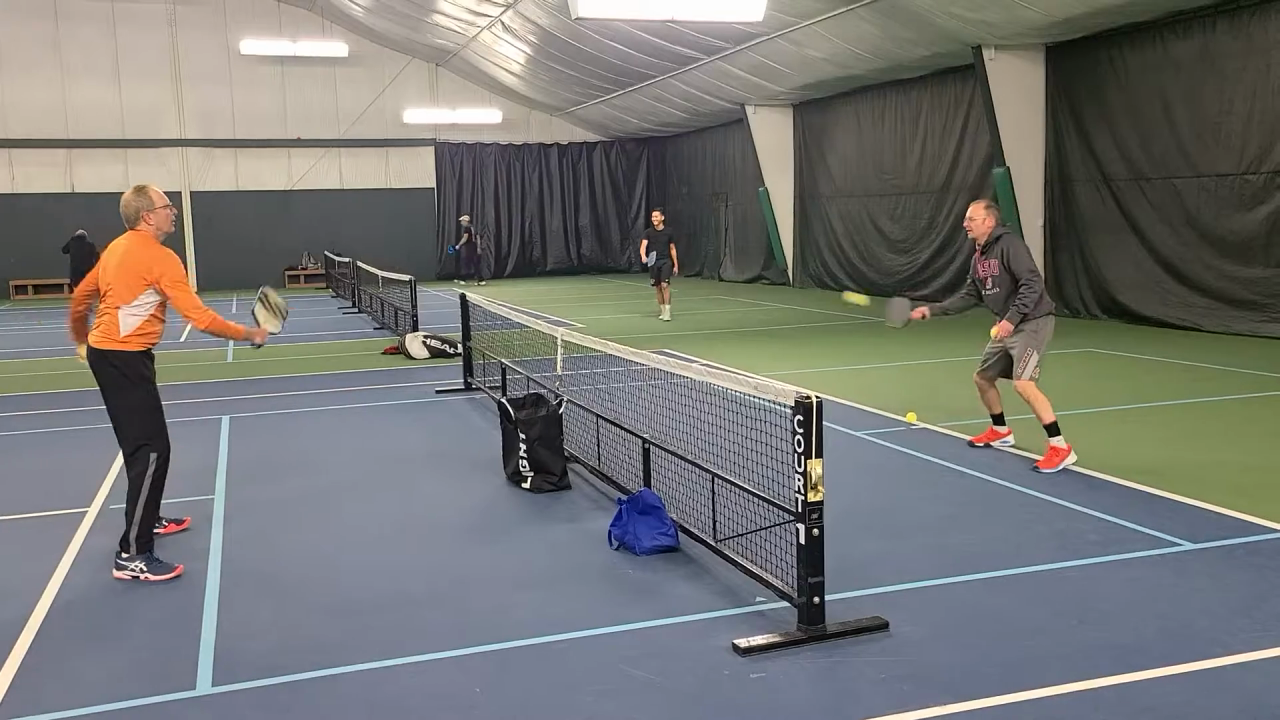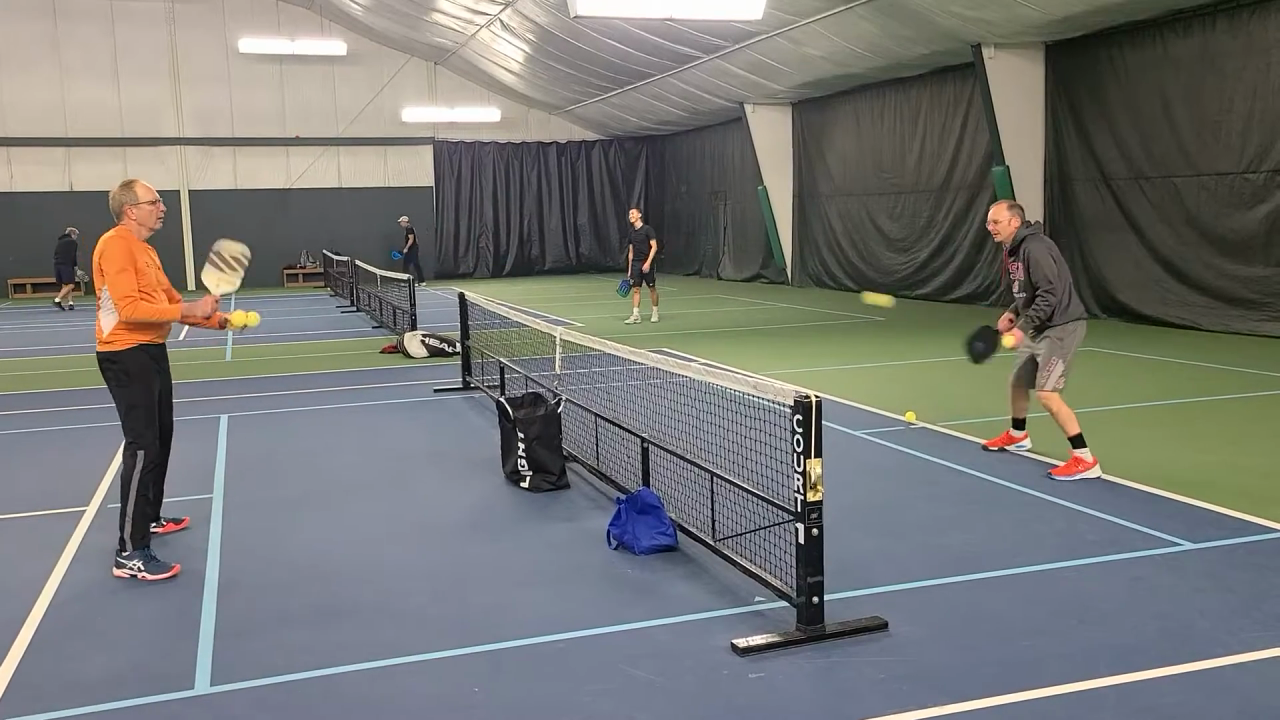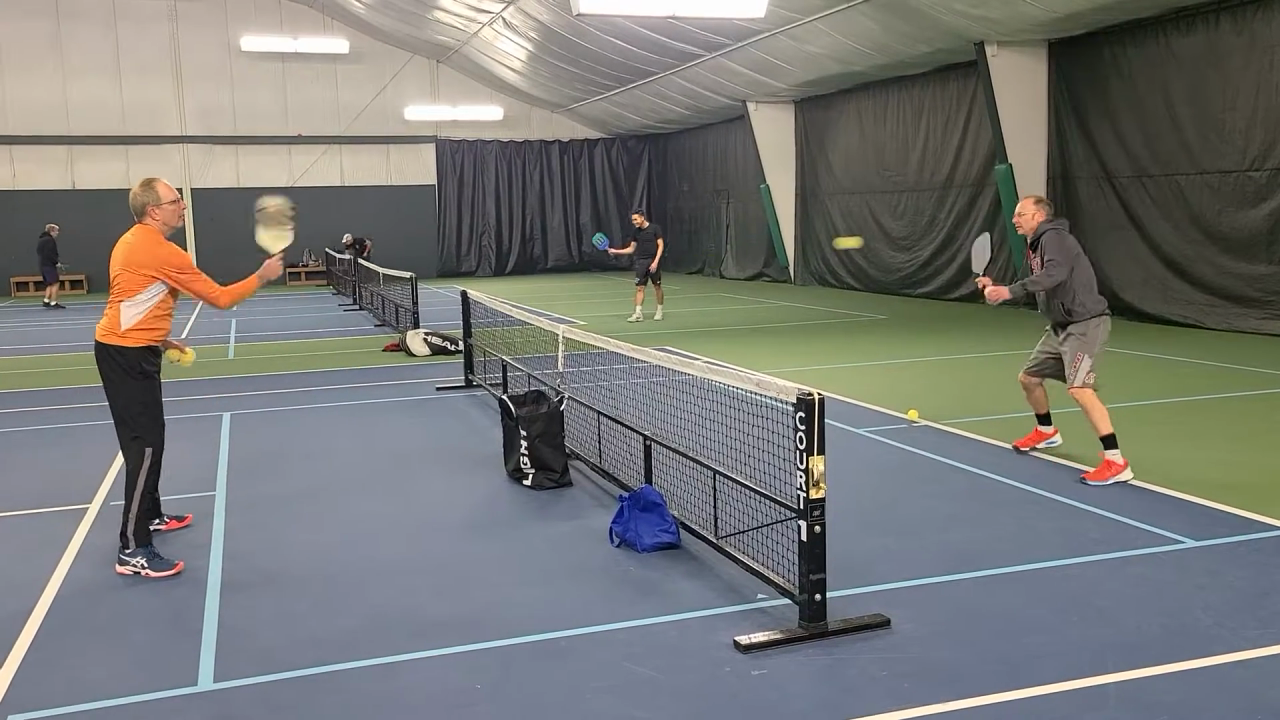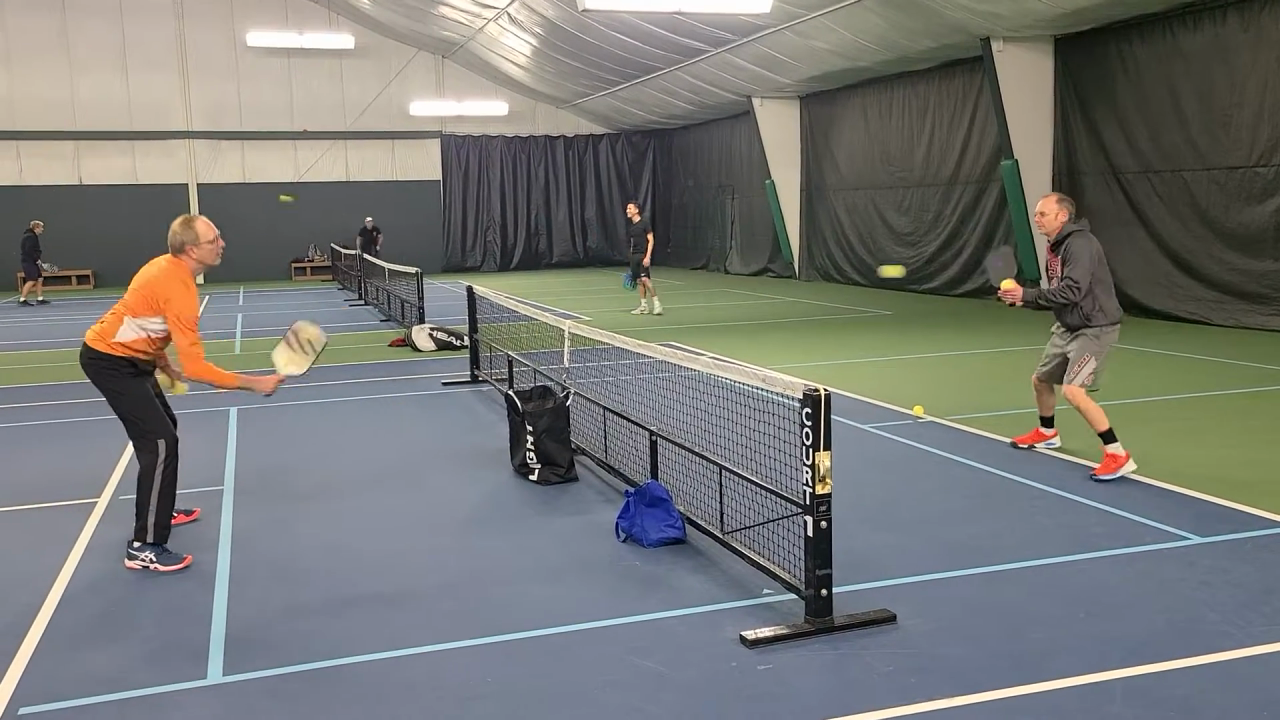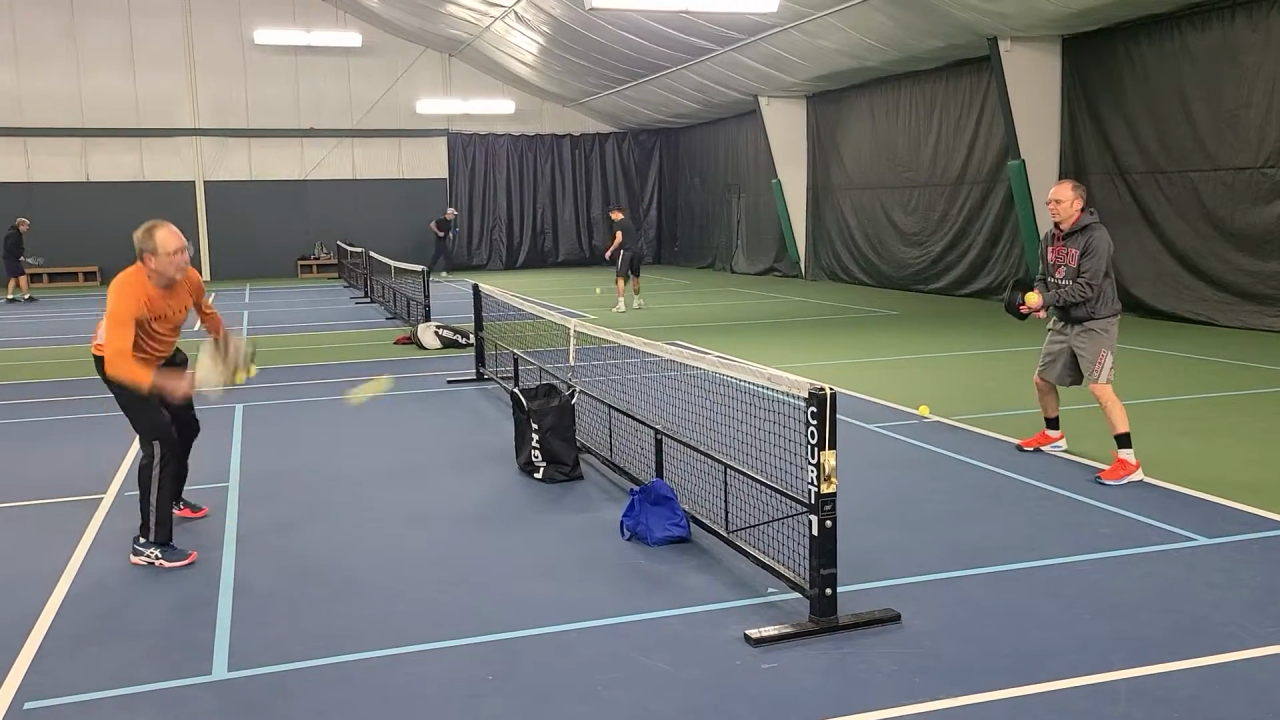
dt=1s
person 1, frame 1
left shoulder: (116, 248)
right shoulder: (160, 258)
left elbow: (81, 296)
right elbow: (199, 317)
left wrist: (81, 335)
right wrist: (248, 333)
left hip: (105, 352)
right hip: (125, 357)
left knee: (139, 444)
right knee: (151, 450)
left ankle: (147, 518)
right ankle: (132, 555)
person 1, frame 2
left shoulder: (146, 249)
right shoulder: (115, 244)
left elbow: (170, 302)
right elbow: (129, 308)
left wrist: (218, 319)
right wrist: (188, 310)
left hip: (153, 351)
right hip: (125, 356)
left knee: (160, 438)
right knee: (143, 446)
left ankle: (149, 516)
right ankle: (130, 553)
person 1, frame 3
left shoulder: (132, 241)
right shoulder: (163, 252)
right elbow: (220, 298)
left wrist: (162, 339)
right wrist: (262, 275)
left hip: (125, 349)
right hip: (128, 354)
left knee: (147, 438)
right knee: (145, 445)
left ankle: (149, 514)
right ankle: (132, 551)
person 1, frame 4
left shoulder: (165, 265)
right shoulder: (181, 293)
right elbow: (194, 366)
left wrist: (164, 366)
right wrist: (252, 383)
left hip: (121, 356)
right hip: (108, 361)
left knee: (163, 426)
right knee: (160, 441)
left ankle: (158, 508)
right ankle: (144, 547)
person 1, frame 5
left shoulder: (188, 277)
right shoulder: (127, 291)
left elbow: (207, 314)
right elbow: (118, 363)
right wrist: (163, 382)
left hip: (165, 357)
right hip: (120, 360)
left knee: (185, 427)
right knee: (159, 438)
left ankle: (170, 498)
right ankle: (149, 543)
person 2, frame 1
left shoulder: (1010, 245)
right shoulder: (979, 256)
left elbow: (1032, 284)
right elbow: (970, 296)
left wrist: (1012, 318)
right wrist: (930, 310)
left hip: (1034, 323)
right hip: (1007, 326)
left knee: (1023, 384)
right knee: (983, 378)
left ankle: (1060, 447)
right ankle: (1001, 431)
person 2, frame 2
left shoulder: (1034, 247)
right shoulder: (1013, 250)
left elbow: (1050, 295)
left wrist: (1023, 328)
right wrist: (1012, 313)
left hip: (1062, 327)
right hip: (1040, 328)
left knee: (1047, 394)
right knee: (1018, 382)
left ankle: (1084, 459)
right ankle: (1017, 436)
person 2, frame 3
left shoulder: (1054, 238)
right shoulder: (1038, 245)
left elbow: (1055, 275)
right elbow: (1036, 289)
left wrist: (1010, 291)
right wrist: (995, 287)
left hip: (1086, 324)
right hip: (1060, 326)
left knee: (1080, 390)
right knee: (1028, 378)
left ankle: (1116, 462)
right ankle: (1046, 431)
person 2, frame 4
left shoulder: (1080, 243)
right shoulder: (1056, 248)
left elbow: (1073, 290)
right elbow: (1055, 293)
left wrist: (1027, 295)
right wrist: (1020, 297)
left hip: (1095, 329)
right hip: (1067, 328)
left knee: (1073, 391)
right knee: (1040, 380)
left ankle: (1117, 454)
right ankle: (1047, 433)
person 2, frame 5
left shoulder: (1095, 237)
right shoulder: (1049, 238)
left elbow: (1087, 287)
right elbow: (1043, 278)
left wrist: (1047, 300)
right wrist: (1039, 299)
left hip: (1095, 324)
right hip: (1062, 322)
left knee: (1100, 389)
right knee: (1042, 380)
left ankle: (1128, 462)
right ankle: (1053, 435)
